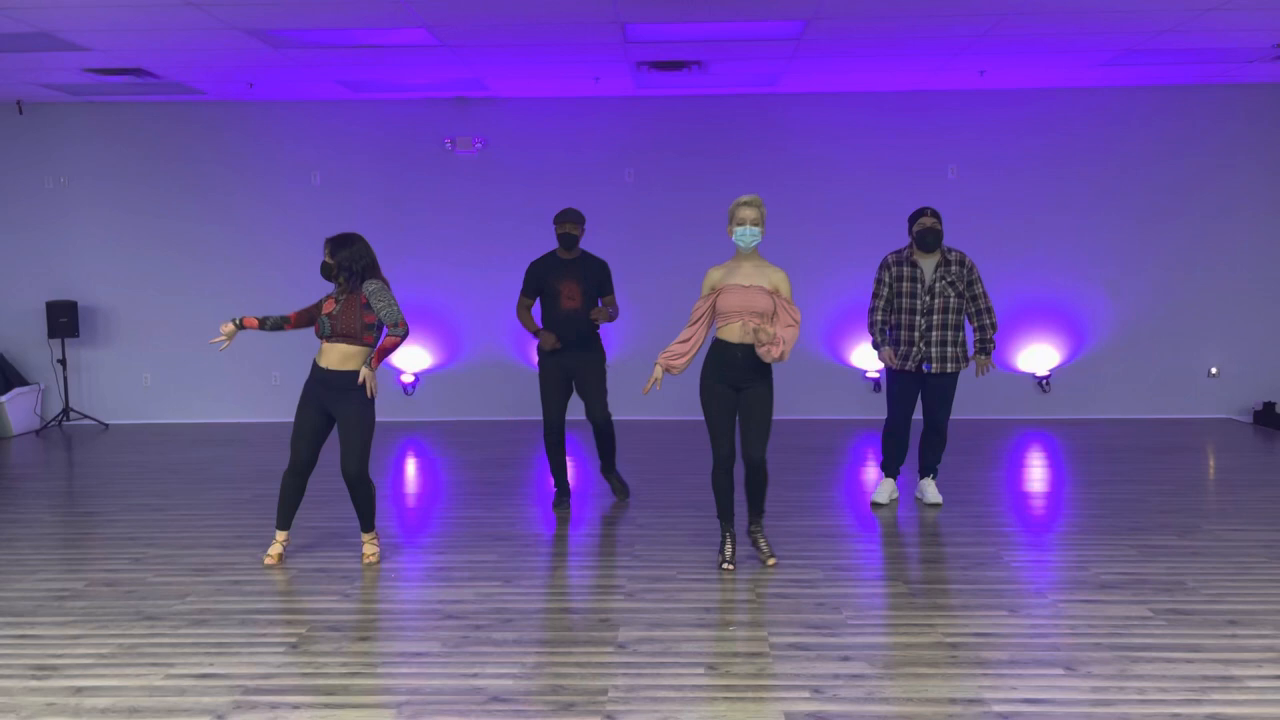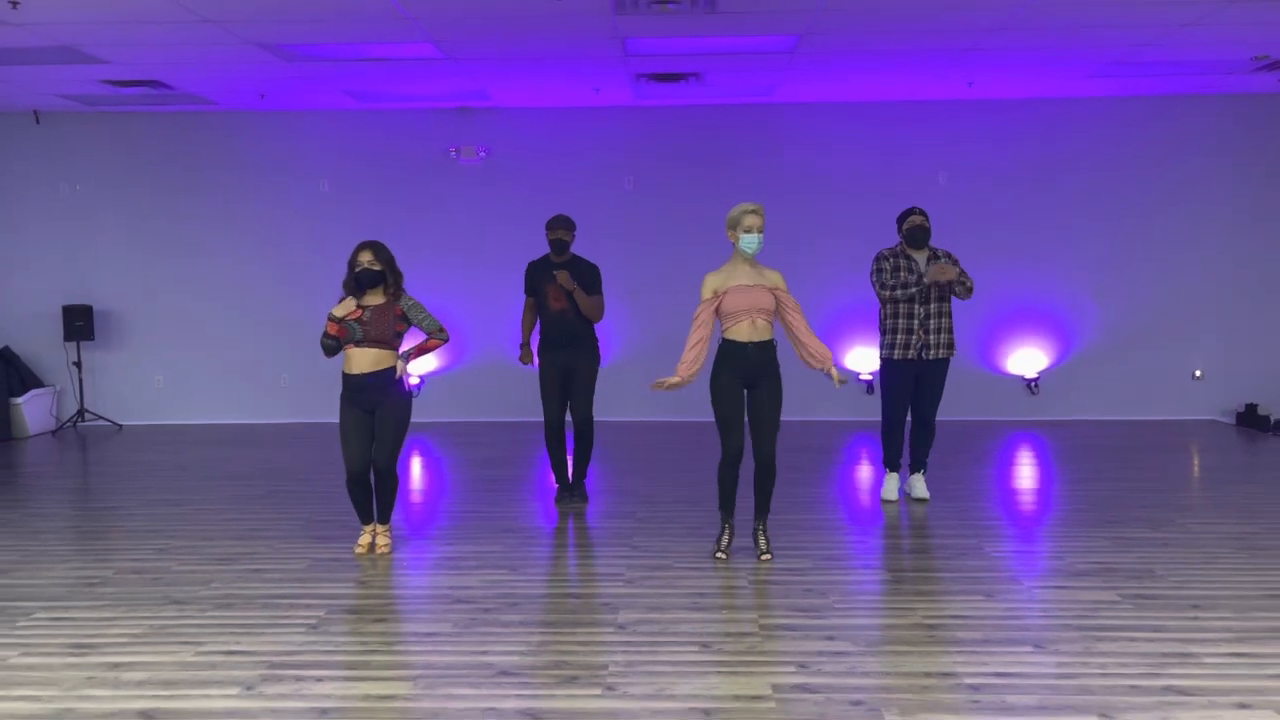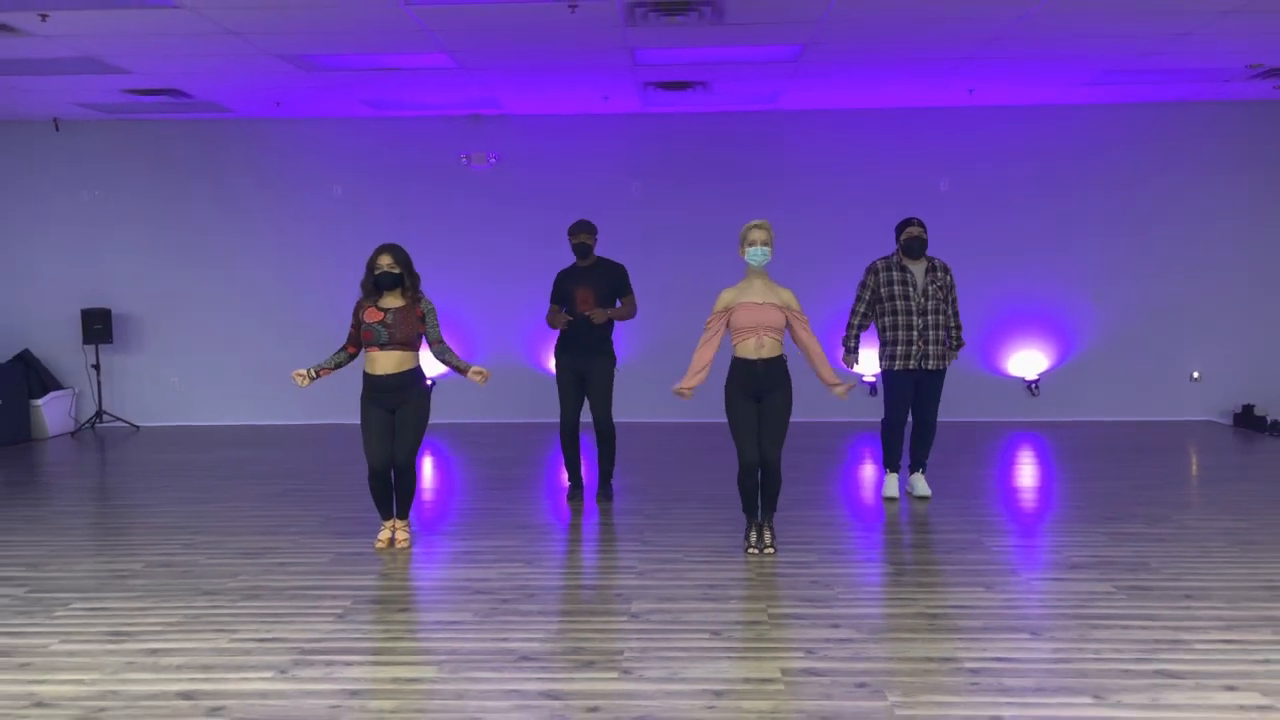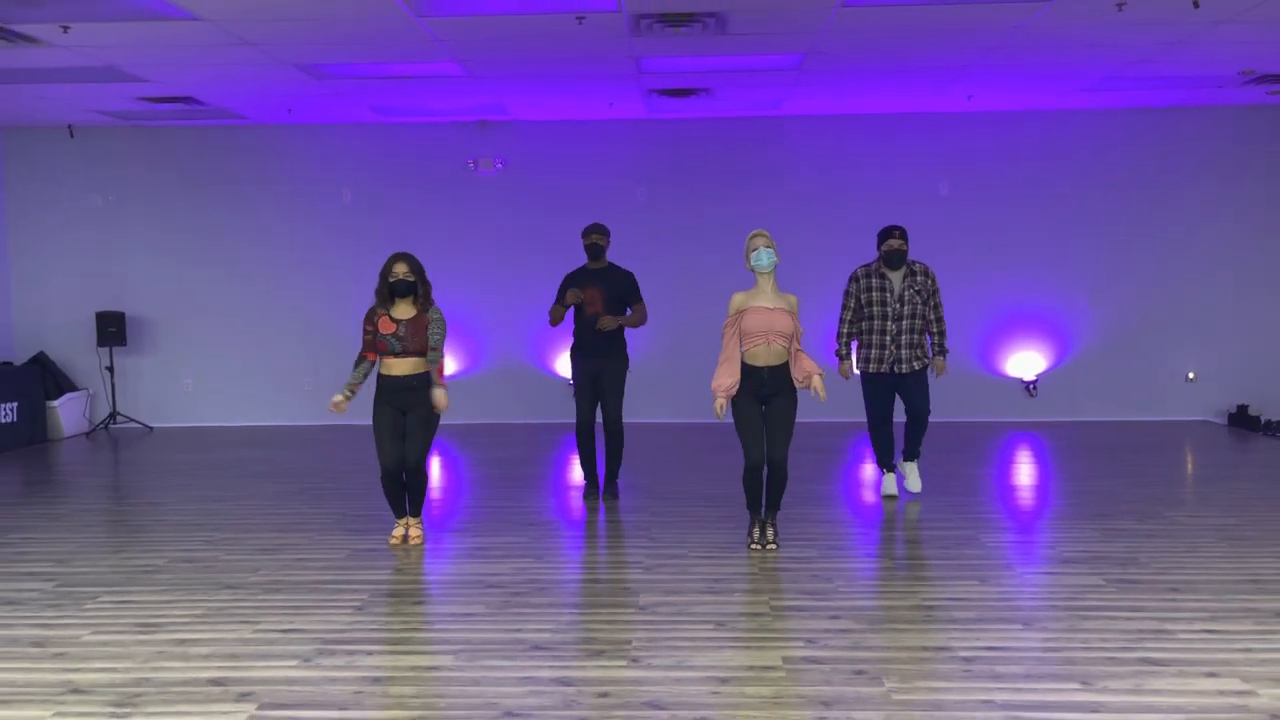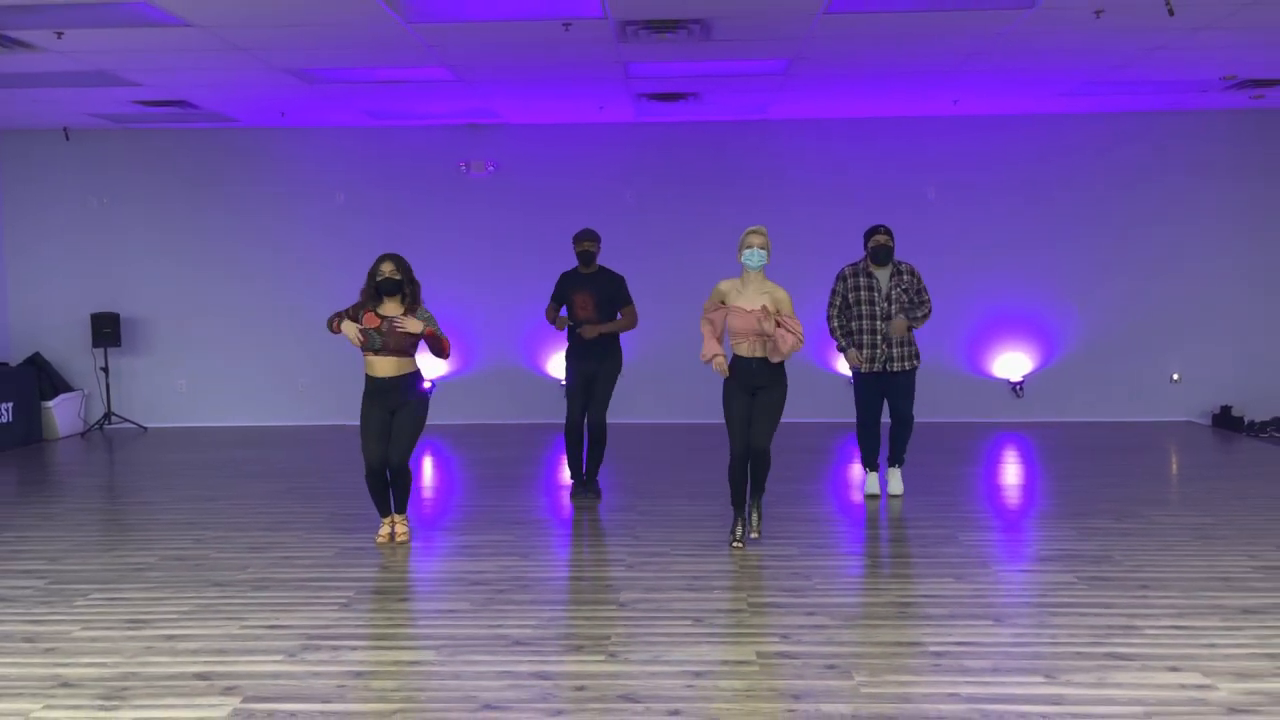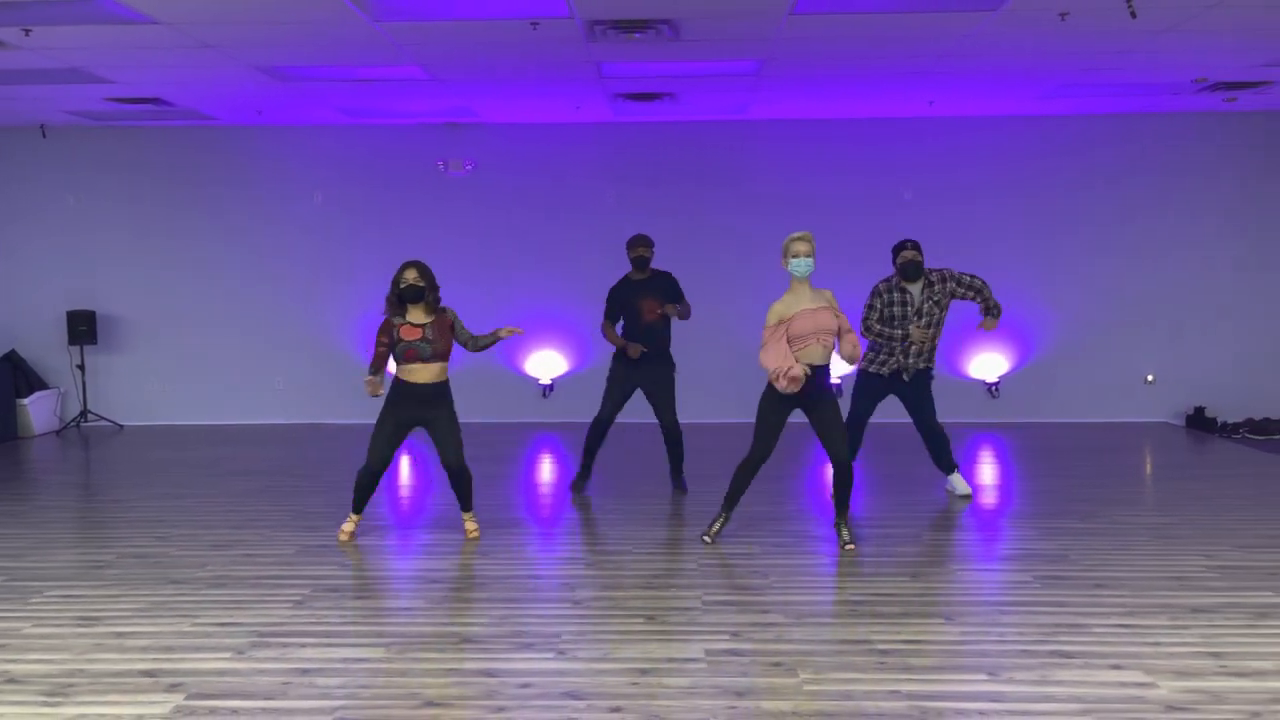
dt=0.7s
person 1, frame 1
left shoulder: (776, 277)
right shoulder: (715, 276)
left elbow: (789, 326)
right elbow: (697, 327)
left wrist: (775, 345)
right wrist: (666, 361)
left hip: (757, 370)
right hip: (719, 365)
left knee: (755, 456)
right knee: (723, 455)
left ankle: (755, 529)
right ankle: (727, 535)
person 1, frame 2
left shoulder: (772, 278)
right shoulder: (714, 280)
left elbow: (796, 323)
right elbow: (701, 330)
left wrist: (827, 363)
right wrist: (682, 373)
left hip: (765, 364)
right hip: (729, 363)
left knee: (766, 452)
right knee: (732, 449)
left ankle: (760, 528)
right ankle: (726, 526)
person 1, frame 3
left shoulder: (785, 296)
right shoulder: (728, 297)
left elbow: (806, 340)
right elbow: (709, 342)
left wrist: (831, 380)
right wrist: (689, 381)
left hip: (776, 379)
right hip: (741, 381)
left knee: (771, 458)
right knee: (749, 459)
left ankle: (768, 523)
right ankle: (751, 525)
person 1, frame 4
left shoulder: (791, 301)
right shoulder: (740, 300)
left elbow: (795, 349)
right elbow: (730, 349)
left wrist: (812, 374)
right wrist: (722, 391)
left hip: (781, 385)
right hip: (748, 384)
left knee: (778, 459)
right knee: (754, 459)
left ankle: (771, 521)
right ankle: (755, 521)
person 1, frame 5
left shoulder: (779, 295)
right shoulder: (725, 289)
left elbow: (795, 338)
right elbow: (709, 321)
left wrist: (774, 335)
right wrist: (714, 352)
left hip: (771, 377)
right hip: (738, 375)
left knee: (760, 445)
right knee: (739, 450)
left ankle: (756, 504)
right ankle: (739, 516)
person 1, frame 6
left shoulder: (825, 297)
right shoulder: (779, 307)
left elbow: (842, 330)
right elbow: (770, 353)
left wrist: (850, 347)
right wrist: (789, 369)
left hip: (820, 386)
right hip: (784, 387)
left knee: (842, 457)
right knee: (757, 455)
left ankle: (842, 520)
right ankle: (724, 513)
person 2, frame 1
left shoulder: (371, 290)
right shoulder: (330, 298)
left elbow: (399, 329)
right elbow: (292, 320)
left wrist: (372, 362)
right wrist: (239, 324)
left hip: (353, 390)
right hip: (318, 387)
left knee: (354, 470)
right knee: (299, 464)
left ankle: (369, 535)
right ankle: (281, 536)
person 2, frame 2
left shoulder: (402, 303)
right shoulder: (348, 304)
left elbow: (440, 334)
right elbow: (328, 349)
left wrist: (405, 357)
right wrist: (334, 316)
left hip: (389, 390)
right hip: (353, 393)
left knee: (384, 465)
right knee: (355, 468)
left ankle: (383, 528)
right ankle: (367, 527)
person 2, frame 3
left shoulder: (421, 306)
right shoulder: (364, 306)
left elbow: (438, 347)
right elbow: (350, 349)
left wrist: (466, 369)
right wrist: (315, 371)
left hip: (411, 390)
right hip: (374, 392)
left knee: (404, 461)
right knee: (377, 463)
left ankle: (403, 523)
right ankle: (387, 522)
person 2, frame 4
left shoulder: (431, 314)
right shoulder: (376, 315)
left elbow: (436, 353)
right elbow: (367, 357)
left wrist: (439, 386)
right wrist: (348, 392)
left hip: (421, 393)
right hip: (387, 394)
left knee: (414, 462)
right knee: (390, 465)
left ankle: (415, 521)
right ankle: (400, 520)
person 2, frame 5
left shoulder: (418, 313)
right shoulder: (364, 310)
left elbow: (444, 351)
right elbow: (333, 321)
left wrist: (425, 329)
right wrist: (343, 324)
left hip: (409, 393)
right hip: (375, 395)
left knee: (397, 460)
right knee: (374, 462)
left ankle: (400, 517)
right ankle: (386, 519)
person 2, frame 6
left shoulder: (445, 317)
right shoulder: (391, 324)
left elbow: (470, 342)
right elbow: (377, 363)
left wrist: (497, 335)
right wrist: (372, 381)
left hip: (439, 402)
right hip: (401, 401)
left knee: (455, 463)
right knee: (375, 464)
left ankle: (468, 515)
right ankle: (354, 517)
person 3, frame 1
left shoulder: (597, 266)
right shoulder: (539, 267)
left elbow: (613, 308)
right elbow: (523, 308)
left wrist: (607, 313)
right wrist: (539, 332)
left hip: (589, 353)
right hip: (554, 355)
left knee: (599, 416)
right knee: (553, 422)
left ankle: (610, 470)
right ankle: (562, 487)
person 3, frame 2
left shoulder: (588, 270)
right shoulder: (535, 269)
left elbow: (597, 314)
right elbow: (530, 307)
left wrist: (573, 287)
right wrist: (525, 344)
left hip: (584, 354)
right hip: (550, 354)
left knee: (582, 418)
right knee: (553, 420)
left ankle: (579, 481)
right ankle: (562, 483)
person 3, frame 3
left shoulder: (614, 271)
right shoulder: (564, 277)
left elbow: (631, 309)
right elbow: (552, 312)
left wrist: (608, 312)
right wrist: (556, 321)
left hip: (600, 357)
right hip: (567, 357)
left knee: (603, 420)
right knee: (568, 420)
left ankle: (605, 482)
right ankle: (575, 482)
person 3, frame 4
left shoulder: (623, 278)
right shoulder: (573, 278)
left elbow: (642, 316)
right elbow: (553, 319)
left wrist: (619, 320)
right wrist: (566, 301)
left hip: (613, 359)
right hip: (582, 358)
left knee: (613, 419)
right knee: (584, 421)
left ankle: (612, 481)
right ankle: (591, 481)
person 3, frame 5
left shoulder: (613, 280)
right shoulder: (566, 280)
left elbow: (631, 319)
right elbow: (551, 311)
left wrist: (599, 329)
right wrist: (556, 319)
left hip: (606, 360)
right hip: (577, 360)
left knee: (596, 419)
right knee: (573, 421)
left ankle: (592, 478)
right ankle: (578, 479)
person 3, frame 6
left shoulder: (666, 281)
right shoulder: (619, 291)
left elbow: (685, 308)
right elbow: (607, 328)
left wrist: (677, 311)
right wrist: (626, 345)
left hip: (660, 365)
right hip: (626, 365)
left knee: (669, 422)
right knee: (604, 418)
left ankle: (677, 475)
right ankle: (584, 471)
person 4, frame 1
left shoulder: (961, 263)
right shoulder: (892, 264)
left elbow: (979, 305)
right elbow: (878, 305)
left wrist: (983, 346)
right wrist: (881, 343)
left hip: (945, 360)
right hip: (903, 358)
left knee: (937, 422)
right knee: (897, 420)
left ankle: (927, 479)
right ankle: (889, 479)
person 4, frame 2
left shoulder: (945, 259)
right shoulder: (885, 259)
left elbow: (967, 291)
right elbow: (885, 290)
left wrist: (955, 276)
right wrist: (923, 278)
left hip: (935, 351)
right hip: (897, 351)
left knee: (926, 415)
right knee: (894, 414)
left ankle: (917, 475)
right ankle: (891, 473)
person 4, frame 3
left shoulder: (942, 270)
right shoulder: (879, 270)
left elbow: (952, 311)
right elbow: (861, 309)
left wrist: (955, 344)
right wrist: (851, 346)
left hip: (934, 360)
right hip: (897, 360)
left knee: (927, 419)
right knee: (895, 418)
left ankle: (917, 473)
right ankle: (891, 473)
person 4, frame 4
left shoulder: (924, 275)
right shoulder: (860, 277)
left elbow: (935, 316)
right elbow: (848, 319)
left wrist: (939, 352)
right wrist: (844, 355)
left hip: (913, 362)
right hip: (874, 363)
left knee: (919, 413)
right knee: (879, 419)
left ankle: (910, 460)
right ankle: (888, 473)
person 4, frame 5
left shoulder: (909, 274)
right shoulder: (848, 276)
left elbow: (925, 308)
right elbow: (834, 314)
left wrist: (906, 318)
right wrist: (846, 347)
left hip: (903, 360)
right hip: (866, 361)
left knee: (903, 416)
right knee: (867, 418)
left ankle: (895, 469)
right ankle: (871, 472)
person 4, frame 6
left shoulder: (943, 280)
right shoulder: (883, 290)
left elbow: (977, 287)
right elbow: (868, 327)
left wrist: (991, 312)
right wrist: (905, 334)
left hip: (916, 370)
right hip: (877, 366)
left knee: (929, 425)
right knee: (856, 418)
left ankle: (952, 474)
